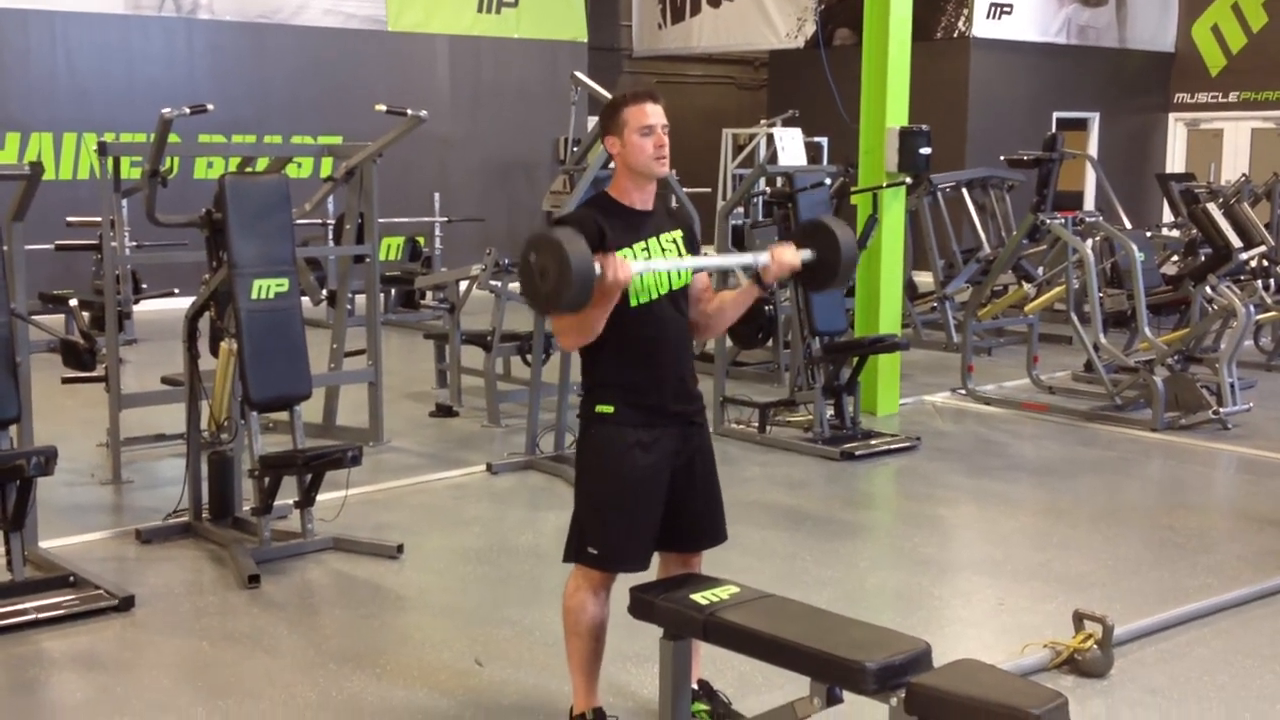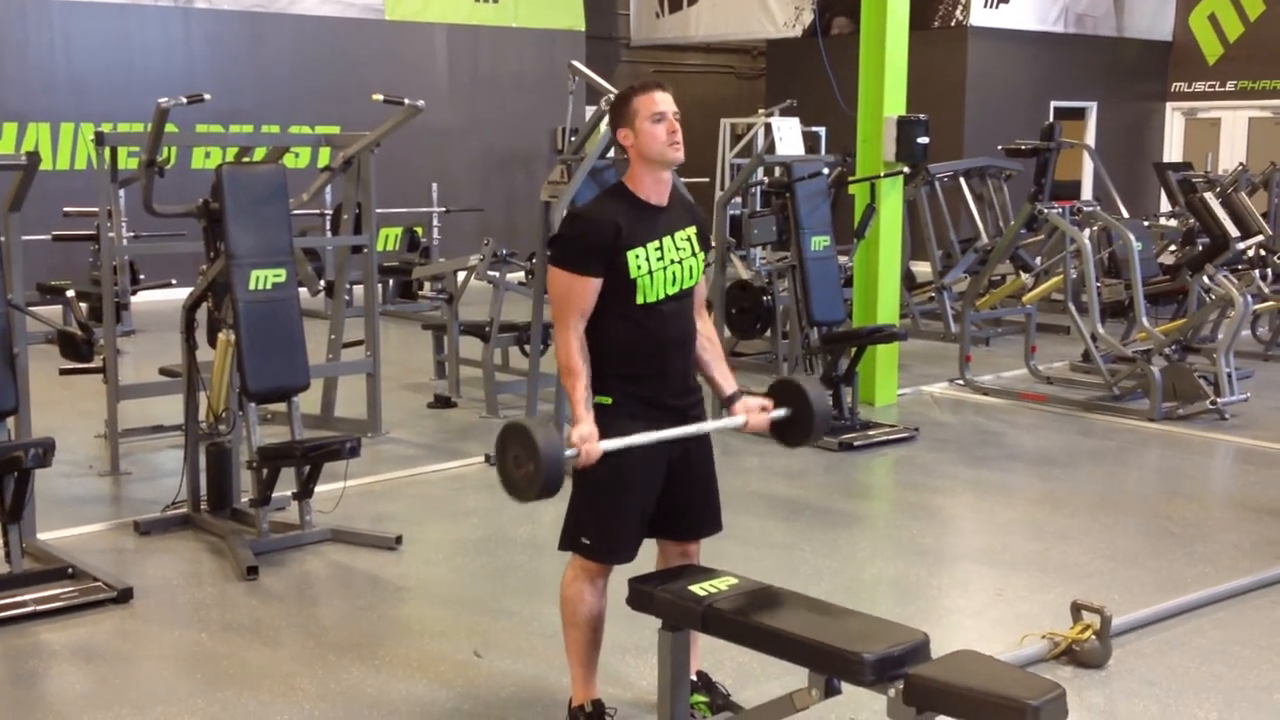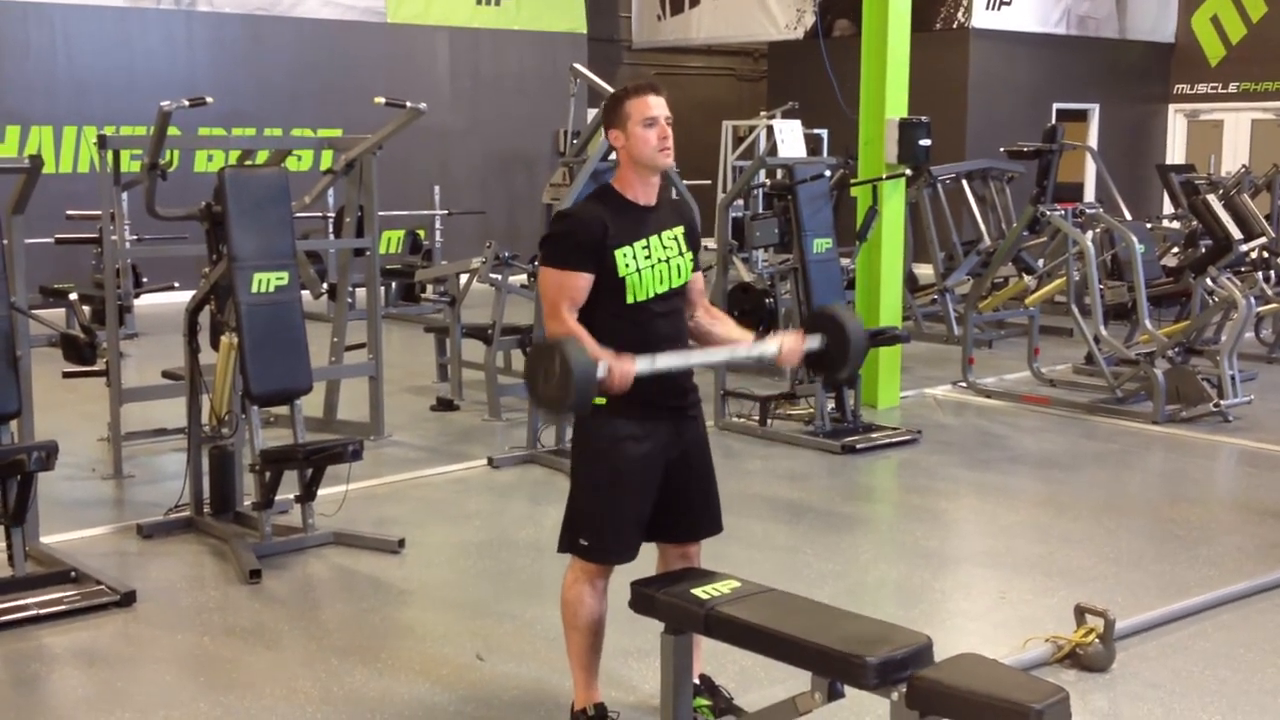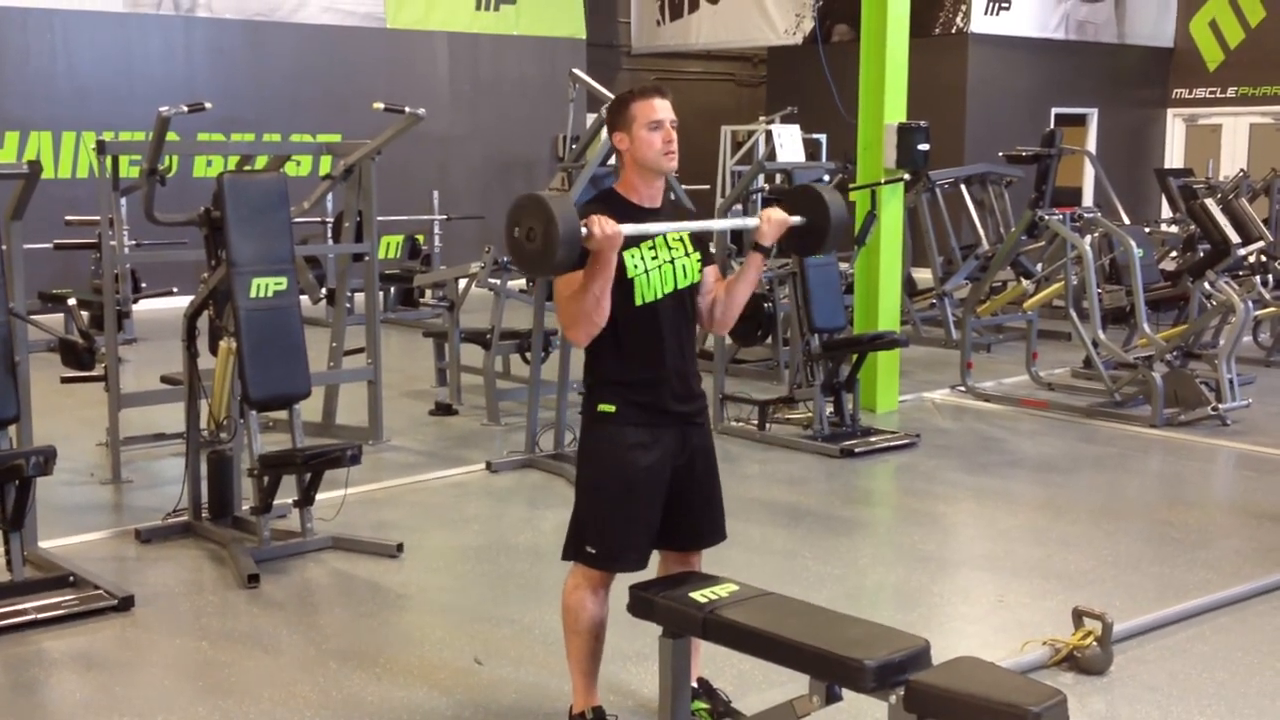
dt=0.5s
person 1, frame 1
left shoulder: (679, 224)
right shoulder: (586, 229)
left elbow: (704, 322)
right elbow: (570, 336)
left wrist: (761, 277)
right wrist: (608, 286)
left hip: (684, 415)
right hip: (618, 423)
left knee: (687, 554)
right knee: (598, 566)
person 1, frame 2
left shoulder: (689, 216)
right shoulder: (595, 224)
right elbow: (568, 328)
left wrist: (731, 392)
right wrist: (582, 417)
left hip: (684, 410)
right hip: (620, 416)
left knee: (684, 545)
right knee: (594, 558)
person 1, frame 3
left shoulder: (680, 217)
right shoulder: (584, 224)
right elbow: (558, 318)
left wrist: (759, 343)
right wrist: (602, 361)
left hip: (680, 406)
right hip: (615, 415)
left knee: (684, 547)
right knee: (594, 560)
person 1, frame 4
left shoulder: (686, 219)
right shoulder: (592, 222)
left elbow: (716, 317)
right elbow: (578, 329)
left wrist: (759, 249)
right wrist: (605, 252)
left hip: (687, 413)
right hip: (621, 421)
left knee: (686, 553)
right knee: (597, 566)
